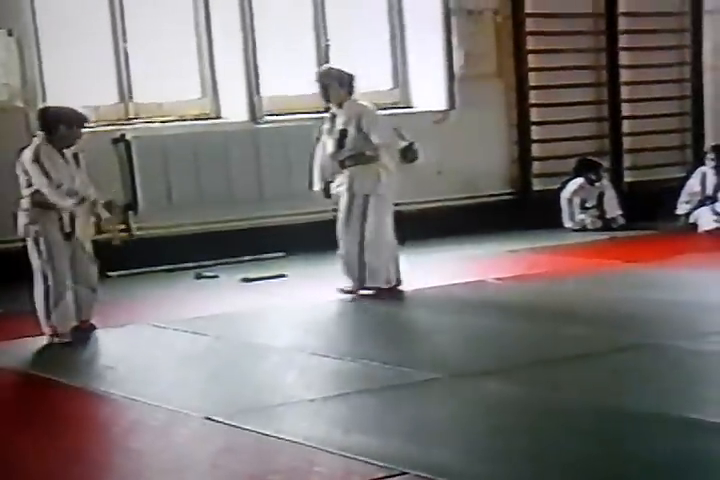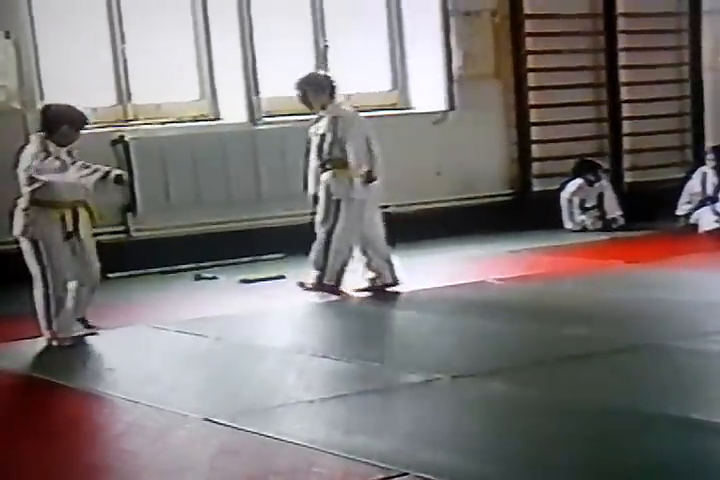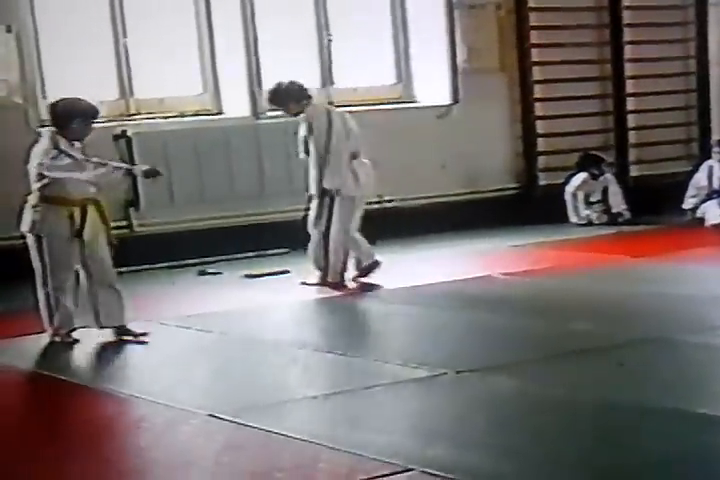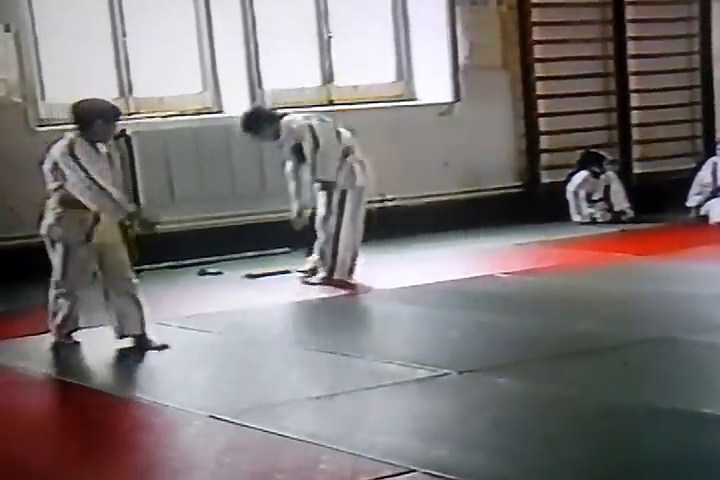
dt=0.2s
person 1, frame 1
left shoulder: (70, 155)
right shoulder: (35, 155)
left elbow: (83, 186)
right elbow: (56, 189)
left wrist: (100, 210)
right wrist: (94, 203)
left hip: (76, 222)
right hip: (45, 225)
left knee: (86, 273)
right knee: (55, 278)
left ankle: (82, 319)
right ankle: (57, 330)
person 1, frame 2
left shoulder: (59, 150)
right shoulder: (37, 153)
right elbow: (72, 172)
right wrist: (109, 174)
left hip: (73, 221)
right hip: (43, 223)
left knee: (89, 272)
right knee: (53, 280)
left ankle: (76, 317)
right ankle: (57, 332)
person 1, frame 3
left shoulder: (72, 146)
right shoulder: (50, 150)
right elbow: (89, 169)
right wrist: (134, 170)
left hip: (83, 219)
right hip: (53, 222)
left knee: (102, 274)
right knee: (56, 279)
left ankle: (116, 325)
right ankle: (59, 329)
person 1, frame 4
left shoulder: (101, 150)
right shoulder: (67, 151)
right elbow: (91, 187)
left wrist: (126, 215)
right wrist: (131, 213)
left hip: (104, 225)
right hip: (72, 225)
left knee: (122, 280)
right knee: (69, 281)
left ankle: (137, 334)
right ankle: (62, 328)
person 2, frame 1
left shoulder: (362, 112)
right shoulder: (331, 118)
left elbow: (383, 134)
right elbow: (325, 152)
left wrist: (402, 148)
right wrist: (324, 182)
left hip: (366, 177)
right hip: (348, 179)
left knee: (357, 230)
right knee: (365, 230)
left ankle: (366, 280)
right ankle: (387, 279)
person 2, frame 2
left shoulder: (343, 116)
right shoulder: (321, 121)
left elbow: (361, 143)
right elbow: (316, 157)
left wrist: (368, 170)
right wrist: (314, 188)
left hip: (347, 182)
right hip: (334, 181)
left knee: (330, 230)
right knee: (366, 232)
left ankle: (327, 280)
right ankle: (384, 276)
person 2, frame 3
left shoulder: (317, 115)
right shoulder: (314, 116)
left elbow: (329, 151)
right elbow: (315, 153)
left wrist: (325, 185)
right wrist: (316, 188)
left hip: (343, 178)
right hip: (351, 176)
left knee: (325, 226)
right knee: (341, 226)
left ankle: (331, 276)
right ankle: (366, 261)
person 2, frame 4
left shoulder: (295, 125)
right shoulder: (285, 136)
left elbow: (322, 148)
right elbow: (294, 171)
left wrist: (326, 179)
right wrist: (297, 208)
left hip: (345, 172)
right hip: (333, 175)
left knee: (334, 223)
right knee: (329, 221)
left ankle: (334, 273)
right ankle: (321, 264)
